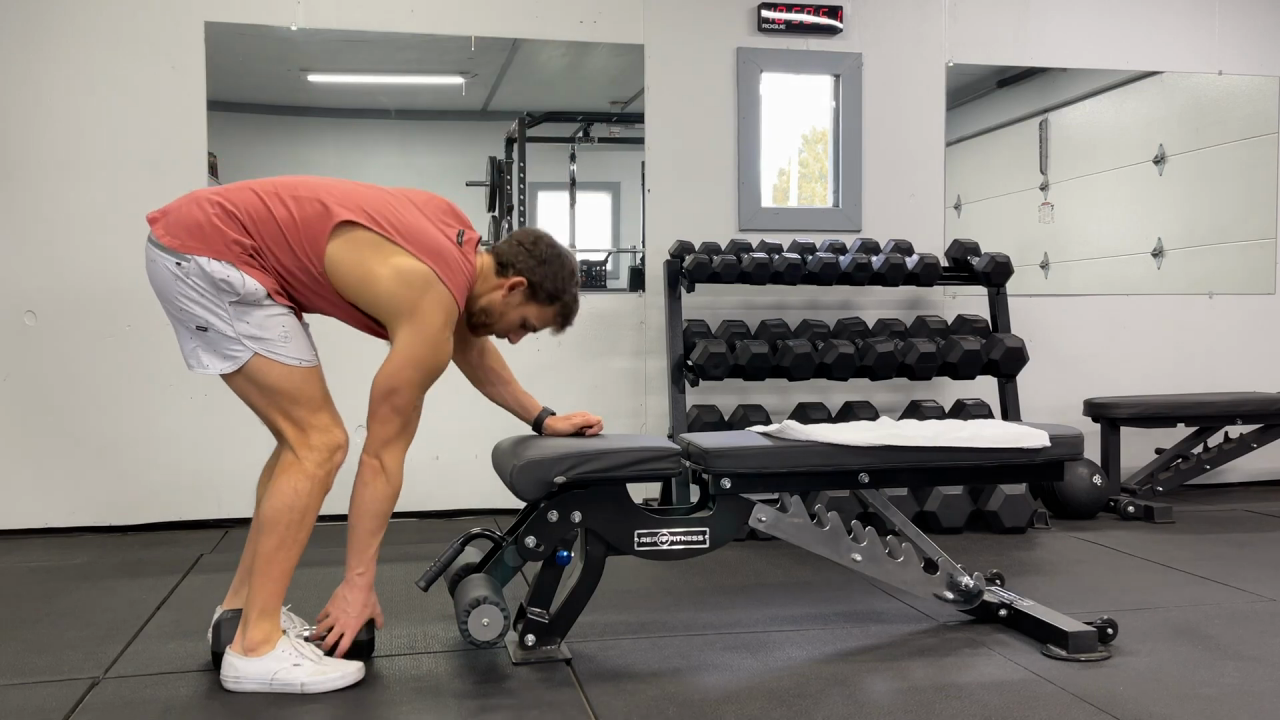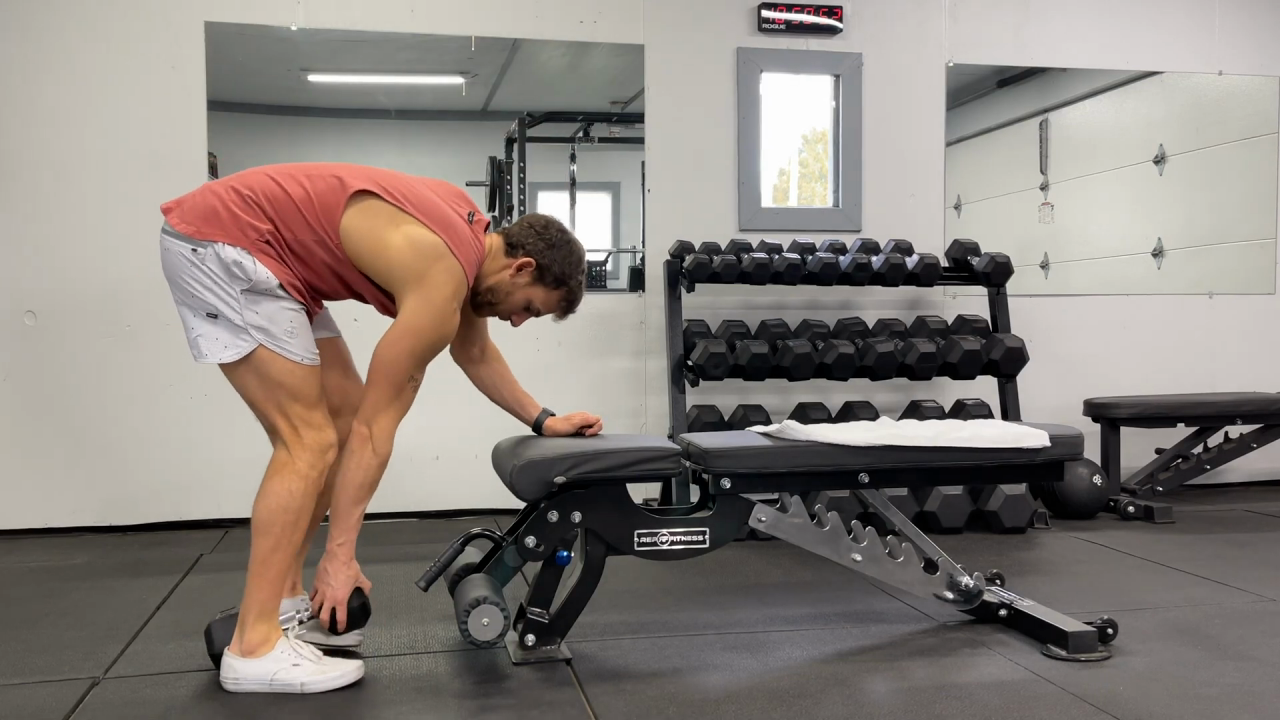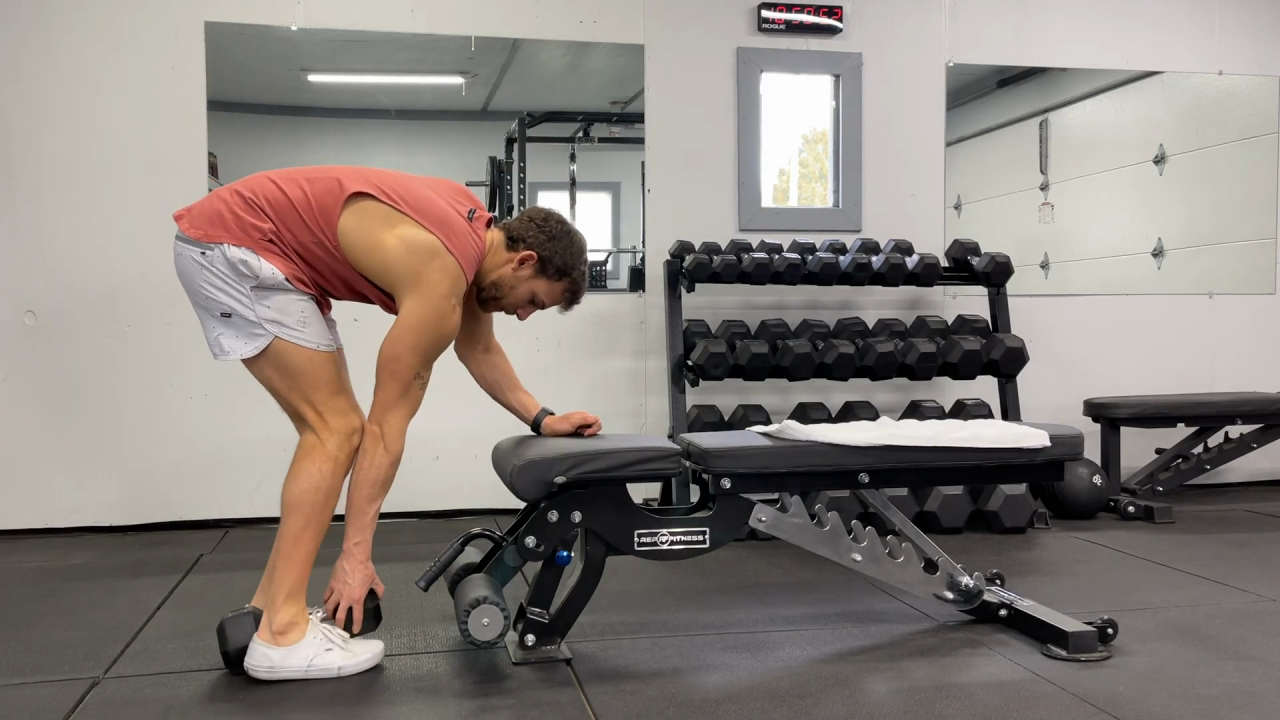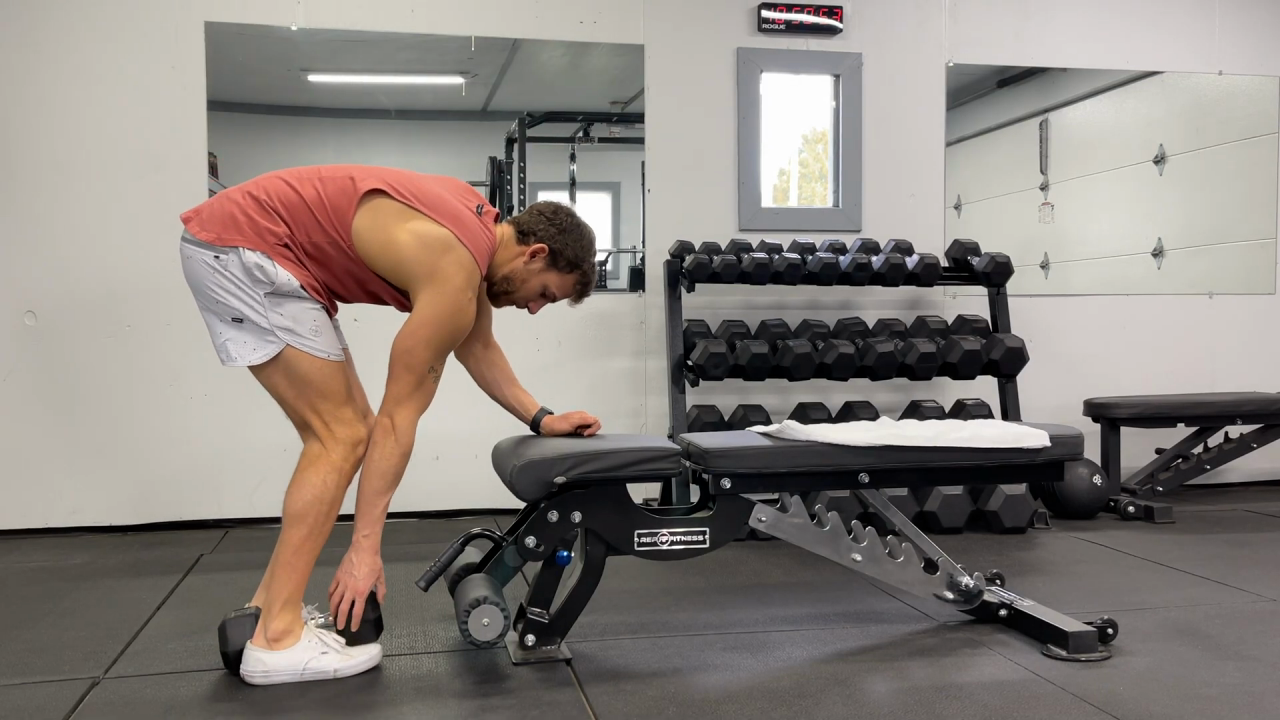
dt=0.4s
person 1, frame 1
left shoulder: (457, 242)
right shoulder: (431, 311)
left elbow: (472, 348)
right elbow: (382, 456)
left wrist: (542, 418)
right wrist: (358, 583)
left hip: (206, 245)
right hip: (206, 252)
left knee: (307, 436)
right knee: (318, 443)
left ankle: (242, 608)
right ankle: (255, 647)
person 1, frame 2
left shoulder: (467, 231)
right shoulder: (440, 286)
left elbow: (474, 351)
right elbow: (375, 429)
left wrist: (541, 418)
right wrist: (340, 557)
left hip: (245, 245)
right hip: (222, 241)
left knee: (343, 417)
right knee: (310, 442)
left ankle: (281, 601)
right ankle: (255, 646)
person 1, frame 3
left shoulder: (473, 229)
right shoulder: (440, 284)
left elbow: (478, 348)
right elbow: (387, 426)
left wrist: (541, 418)
right wrist: (357, 554)
left hip: (256, 247)
right hip: (232, 244)
left knee: (338, 429)
right knee: (336, 430)
left ankle: (271, 606)
right ankle: (282, 633)
person 1, frame 4
left shoulder: (476, 226)
right shoulder: (454, 276)
left elbow: (477, 347)
right elbow: (399, 417)
left wrist: (540, 418)
right wrist: (364, 550)
left hip: (247, 247)
right hip: (240, 246)
left knee: (349, 429)
right knee: (340, 438)
left ankle: (270, 607)
right ankle: (275, 639)
